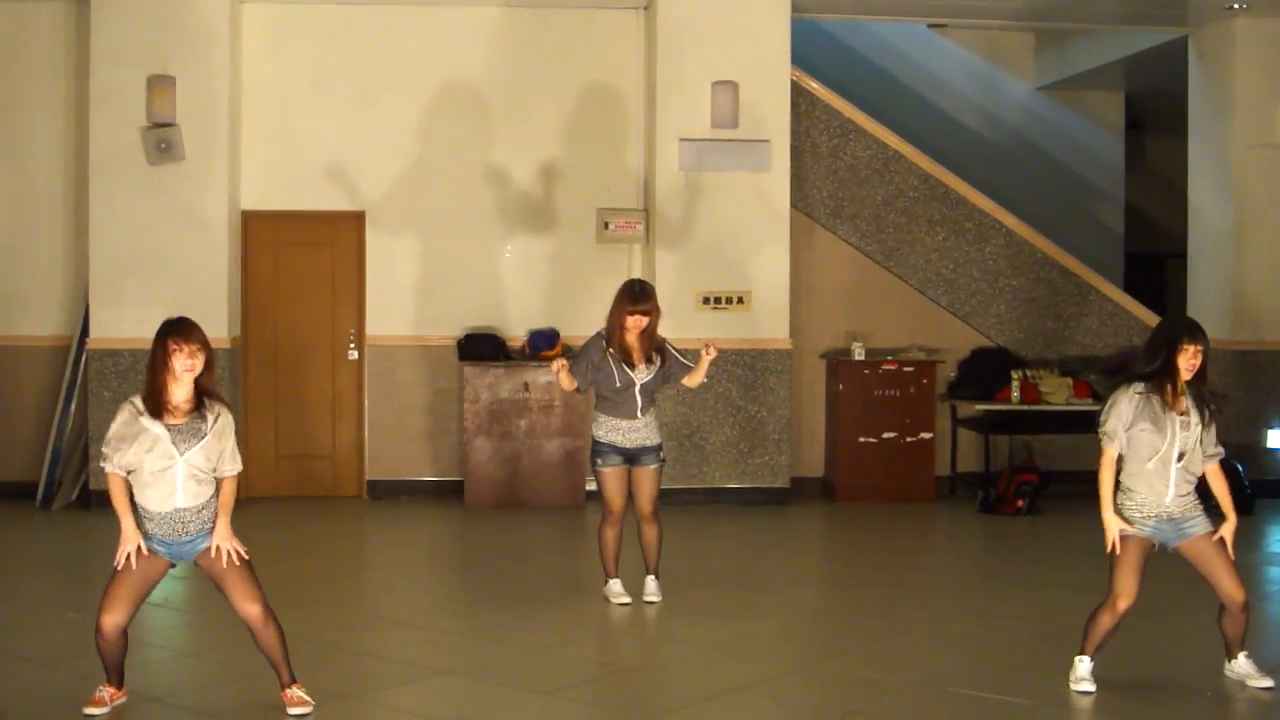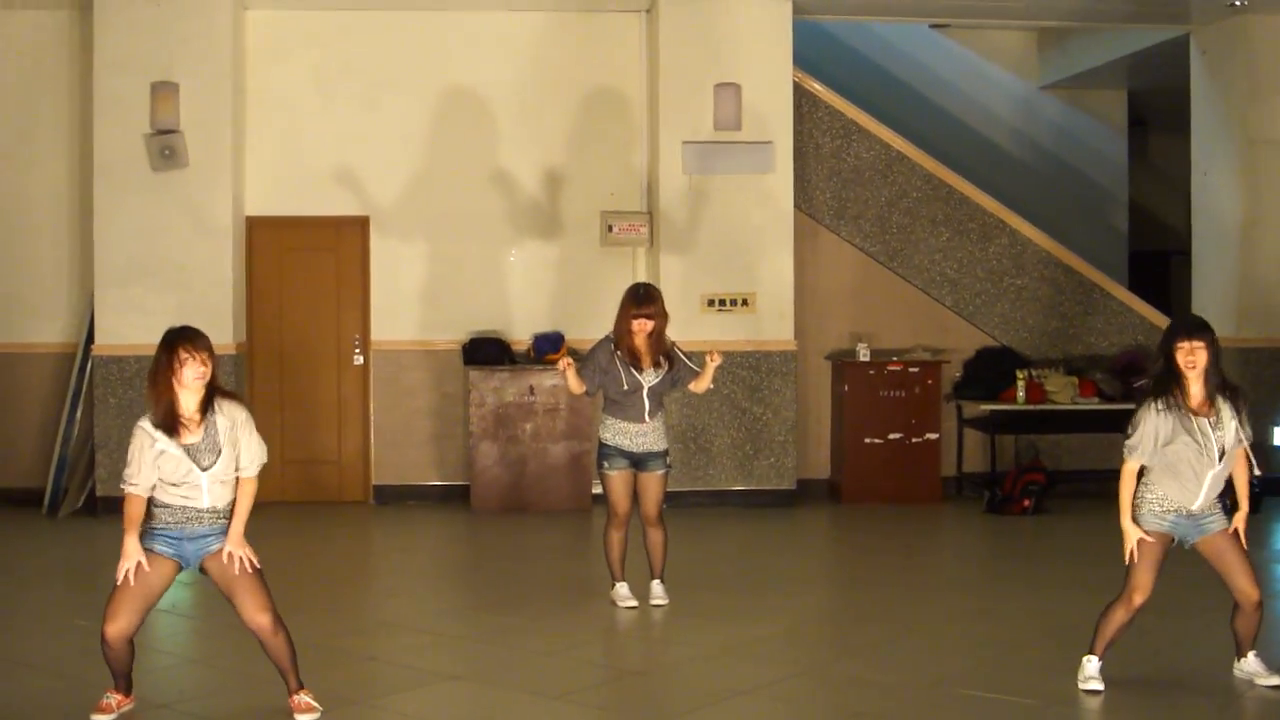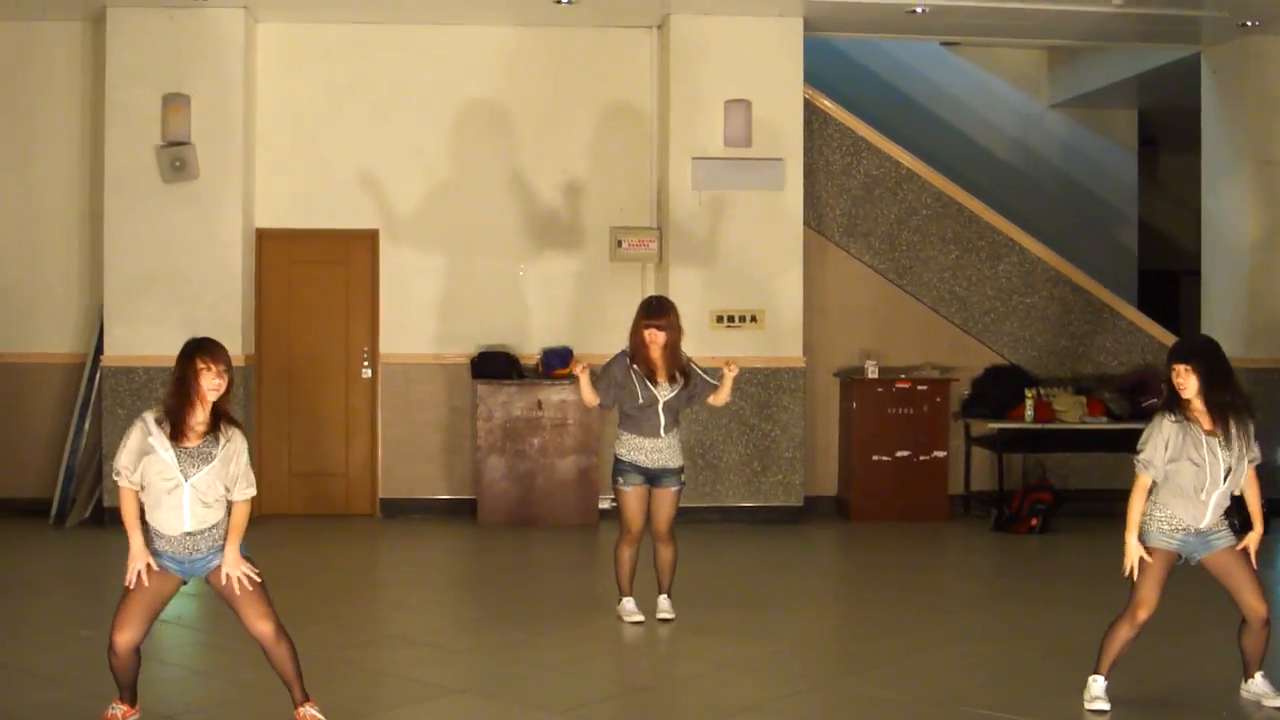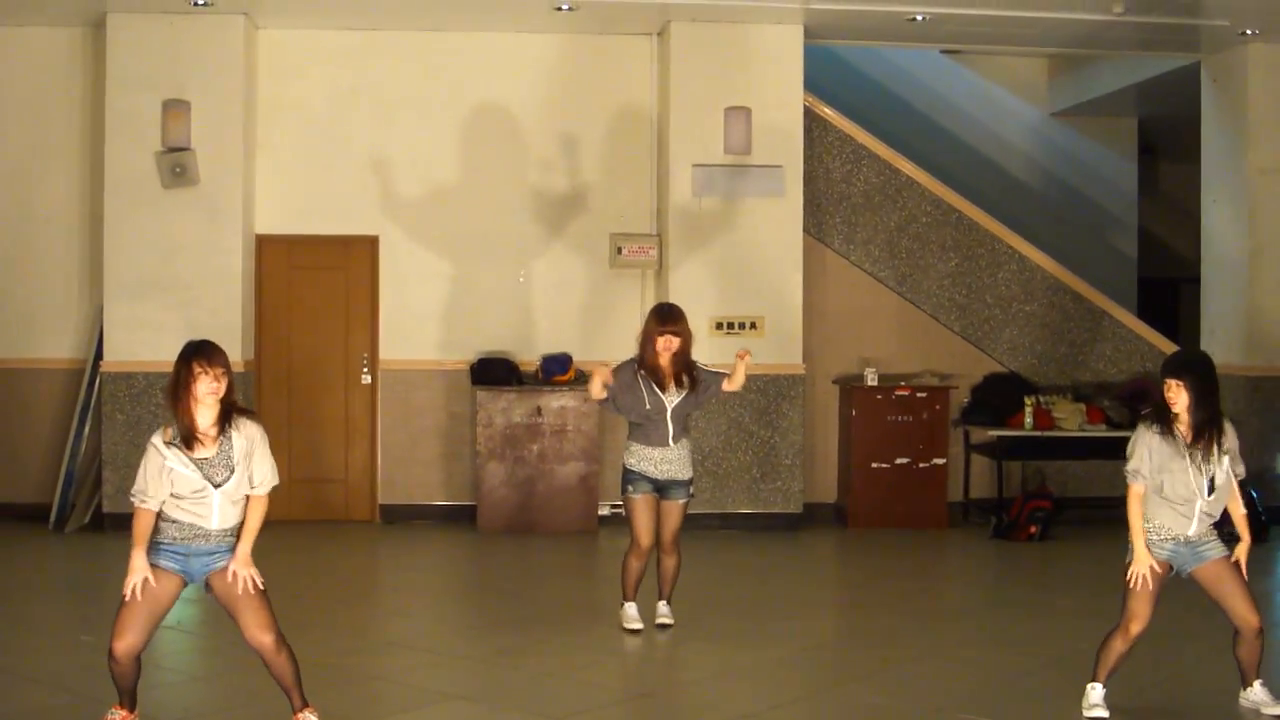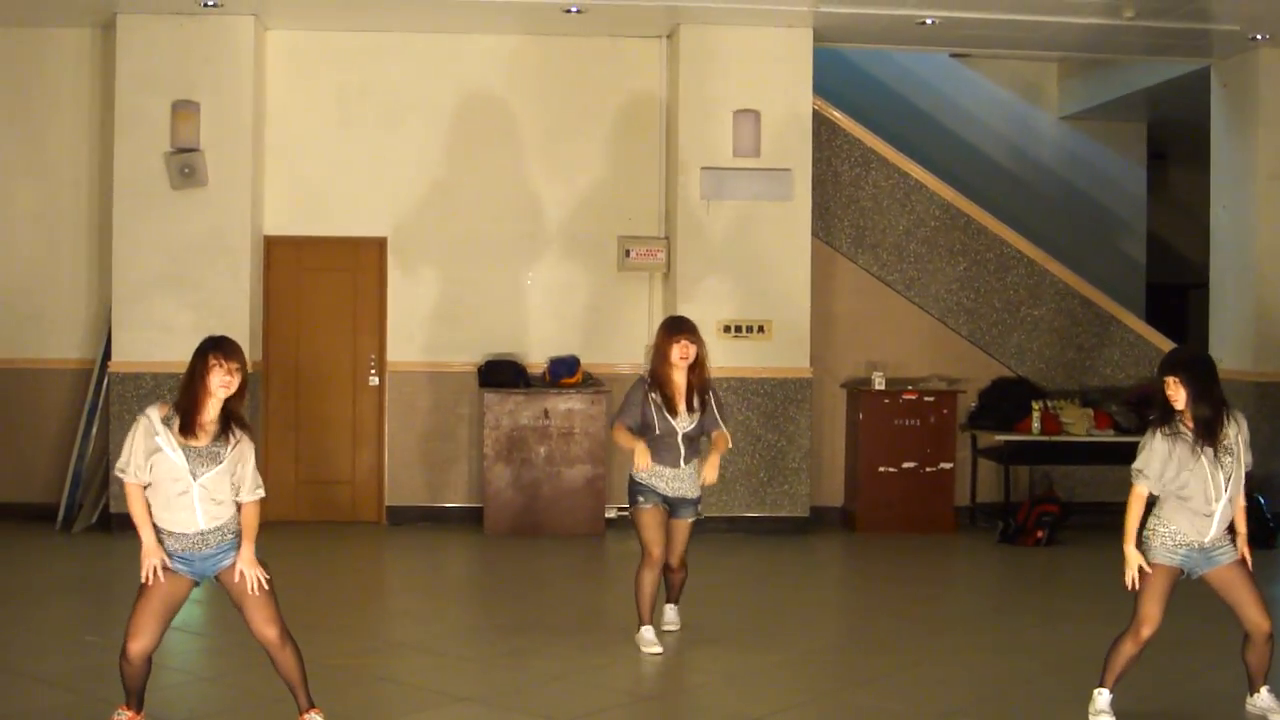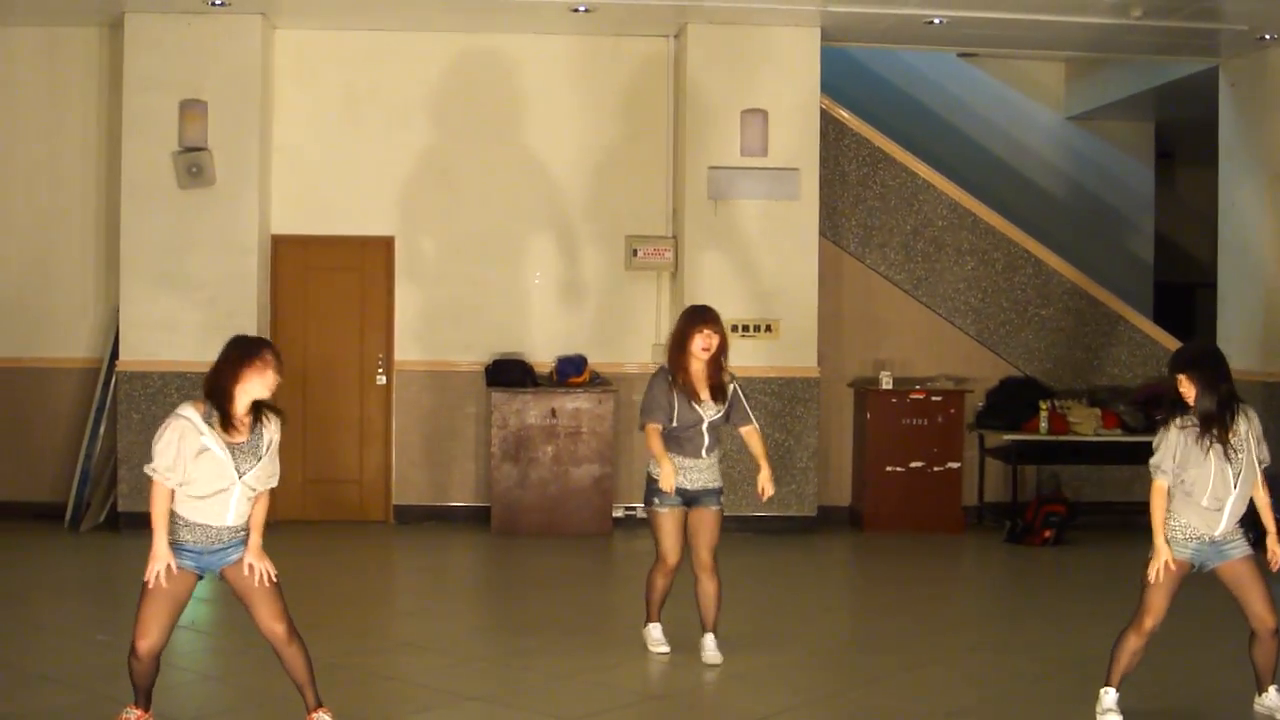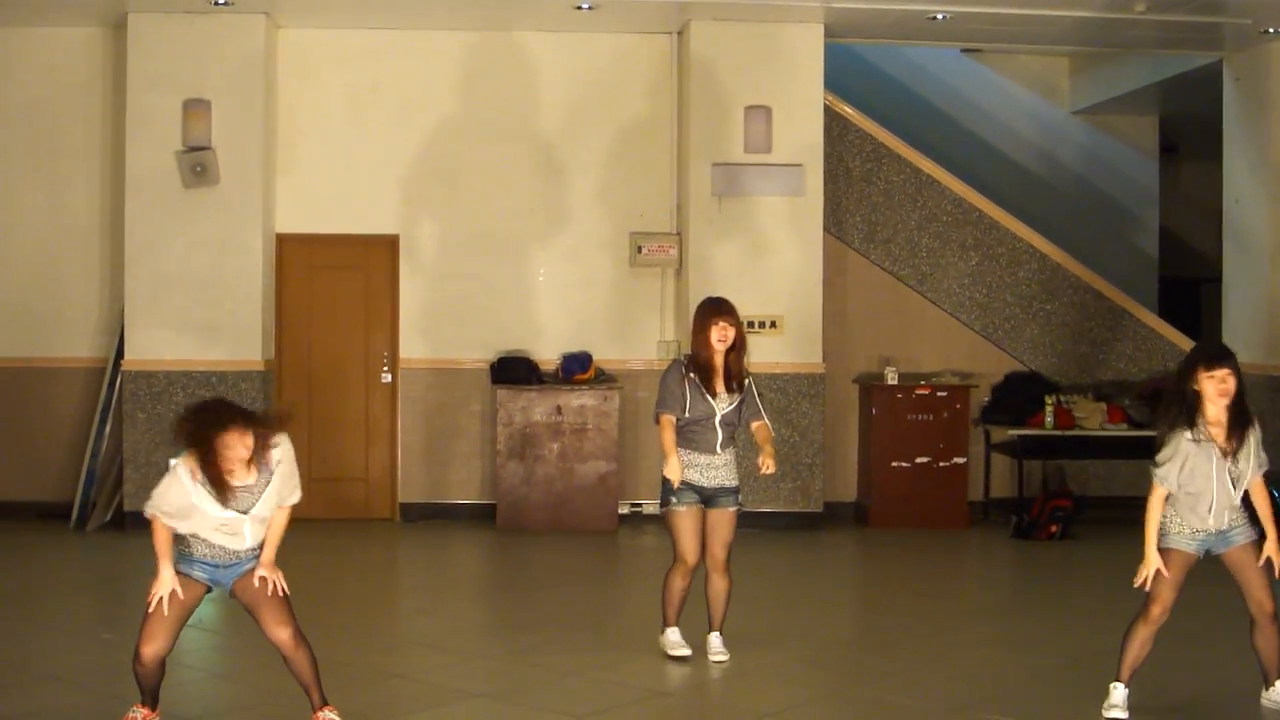
dt=0.3s
person 1, frame 1
left shoulder: (218, 414)
right shoulder: (135, 413)
left elbow: (227, 474)
right elbow: (115, 468)
left wrist: (224, 524)
right wrist: (128, 526)
left hip: (206, 530)
right hip: (152, 534)
left knee: (254, 609)
right knee: (108, 620)
left ankle: (289, 684)
right ankle: (114, 686)
person 1, frame 2
left shoulder: (232, 413)
right shoulder: (149, 431)
left elbow: (249, 473)
right elbow: (137, 489)
left wrist: (237, 531)
right wrist: (130, 539)
left hip: (218, 532)
right hip: (164, 534)
left knee: (264, 619)
right knee: (114, 629)
person 1, frame 3
left shoulder: (230, 437)
right shoulder: (151, 428)
left elbow: (241, 497)
right elbow: (127, 484)
left wrist: (233, 549)
right wrist: (137, 544)
left hip: (217, 548)
right hip: (162, 552)
left knee: (266, 628)
right knee: (122, 639)
person 1, frame 4
left shoulder: (247, 431)
right shoulder: (164, 445)
left elbow: (259, 493)
right elbow: (146, 503)
left wrist: (244, 551)
right wrist: (137, 555)
left hip: (225, 550)
right hip: (170, 549)
left knee: (267, 638)
right knee: (122, 646)
person 1, frame 5
left shoulder: (237, 438)
right shoulder: (157, 422)
left elbow: (249, 498)
right elbow: (132, 480)
left wrist: (248, 550)
right wrist: (149, 542)
left hip: (228, 547)
right hip: (172, 552)
left knee: (273, 633)
right knee: (135, 646)
person 1, frame 6
left shoulder: (267, 425)
right shoulder: (191, 421)
right elbow: (162, 481)
left wrist: (255, 544)
right wrist: (159, 544)
left hip: (236, 543)
right hip: (182, 544)
left knee: (280, 630)
right knee: (145, 644)
person 1, frame 7
left shoulder: (277, 449)
right shoulder: (191, 472)
left elbow: (282, 504)
right elbow: (160, 516)
left wrist: (268, 558)
right wrist: (165, 570)
left hip: (250, 557)
right hip: (197, 559)
left knee: (286, 635)
right knee: (148, 651)
person 2, frame 1
left shoulder: (1198, 404)
right shoulder: (1132, 397)
left elbow: (1211, 464)
right elbow: (1110, 456)
left wrist: (1231, 516)
right wrist: (1107, 512)
left hip: (1187, 512)
right hip: (1138, 511)
left knee: (1236, 596)
right knee: (1120, 601)
left ankle: (1236, 661)
right ankle: (1082, 663)
person 2, frame 2
left shoulder: (1227, 399)
right shoulder: (1159, 408)
left elbow: (1238, 454)
right elbow: (1131, 465)
left wrist: (1243, 508)
right wrist: (1126, 521)
left hip: (1207, 511)
right hip: (1158, 508)
right knee: (1135, 596)
left ankle: (1246, 660)
right ankle: (1091, 662)
person 2, frame 3
left shoulder: (1237, 418)
right shoulder: (1168, 423)
left elbow: (1248, 473)
right elbow: (1143, 481)
right wrist: (1131, 537)
left hip: (1214, 528)
right hip: (1165, 526)
right knee: (1140, 610)
right ankle: (1097, 682)
person 2, frame 4
left shoulder: (1223, 433)
right shoulder: (1152, 432)
left elbow: (1231, 488)
right elbow: (1135, 491)
left wrist: (1245, 538)
right wrist: (1139, 547)
left hip: (1203, 540)
right hip: (1156, 536)
right knee: (1133, 624)
right ankle: (1095, 690)
person 2, frame 5
left shoulder: (1234, 424)
right shoulder: (1163, 434)
left elbow: (1236, 483)
right elbow: (1140, 491)
left wrist: (1242, 533)
right wrist: (1129, 546)
left hip: (1217, 544)
right hip: (1168, 541)
right knee: (1143, 629)
person 2, frame 6
left shoulder: (1246, 419)
right shoulder: (1176, 428)
right elbow: (1160, 487)
right wrist: (1159, 543)
left hip: (1229, 537)
right hip: (1181, 535)
right knee: (1147, 621)
person 2, frame 7
left shoulder: (1246, 425)
right shoulder: (1183, 436)
right elbow: (1159, 491)
right wrist: (1151, 550)
left hip: (1235, 525)
right hip: (1184, 528)
right knee: (1155, 610)
right ankle: (1119, 689)
person 3, frame 1
left shoulder: (658, 348)
right shoulder: (600, 345)
left elbow: (691, 379)
right elbow: (572, 384)
left wrist: (705, 360)
right wrist: (561, 371)
left hip: (646, 439)
right hip: (609, 439)
left knee: (647, 512)
right knee: (614, 513)
left ankle: (652, 578)
right ankle: (612, 581)
person 3, frame 2
left shoulder: (666, 351)
right shoulder: (608, 349)
left elbow: (698, 385)
right elbow: (580, 387)
left wrist: (710, 366)
right wrist: (569, 371)
left hip: (654, 443)
right hip: (616, 443)
left knee: (653, 517)
right knee: (619, 516)
left ankle: (657, 583)
right ankle: (619, 585)
person 3, frame 3
left shoulder: (683, 367)
right shoulder: (624, 365)
left elbow: (717, 397)
right elbow: (592, 399)
left wrist: (729, 376)
right wrist: (582, 376)
left hip: (669, 460)
right hip: (631, 458)
left knee: (663, 533)
right knee: (632, 532)
left ankle: (664, 598)
right ankle: (625, 599)
person 3, frame 4
left shoulder: (691, 372)
right shoulder: (633, 371)
left elbow: (733, 384)
right elbow: (597, 393)
left wrist: (741, 364)
right wrist: (598, 377)
left hip: (678, 468)
right hip: (640, 468)
left knee: (669, 544)
right knee: (642, 543)
left ankle: (664, 604)
right ankle: (628, 605)
person 3, frame 5
left shoulder: (703, 390)
right shoulder: (645, 388)
left elbow: (720, 434)
right elbow: (618, 428)
left wrist: (715, 456)
right wrist: (637, 443)
left hip: (687, 486)
right hip: (649, 484)
left knee: (675, 561)
right knee: (653, 554)
left ankle: (671, 603)
right ankle: (645, 628)
person 3, frame 6
left shoulder: (725, 382)
right shoulder: (665, 379)
left elbow: (747, 426)
right elbow: (651, 428)
left wrist: (764, 466)
right wrist: (664, 463)
left hip: (708, 481)
right hip: (670, 478)
left knee: (706, 562)
right knee: (669, 560)
left ankle: (708, 638)
right ankle: (653, 625)
person 3, frame 7
left shoulder: (740, 377)
right shoulder: (680, 371)
left elbow: (757, 421)
right elbow: (666, 418)
left wrist: (767, 449)
right wrist: (671, 455)
left hip: (725, 479)
right hip: (685, 476)
left knee: (719, 561)
right knee: (687, 560)
left ankle: (715, 635)
right ankle: (670, 631)
